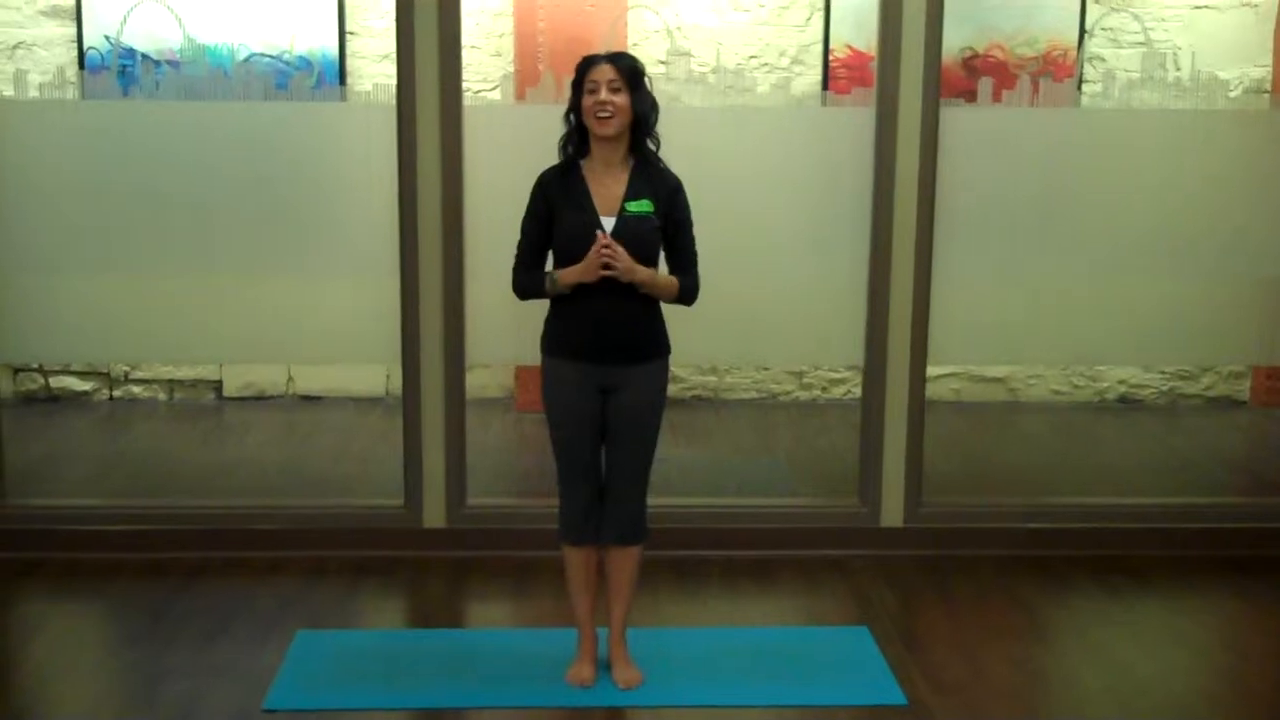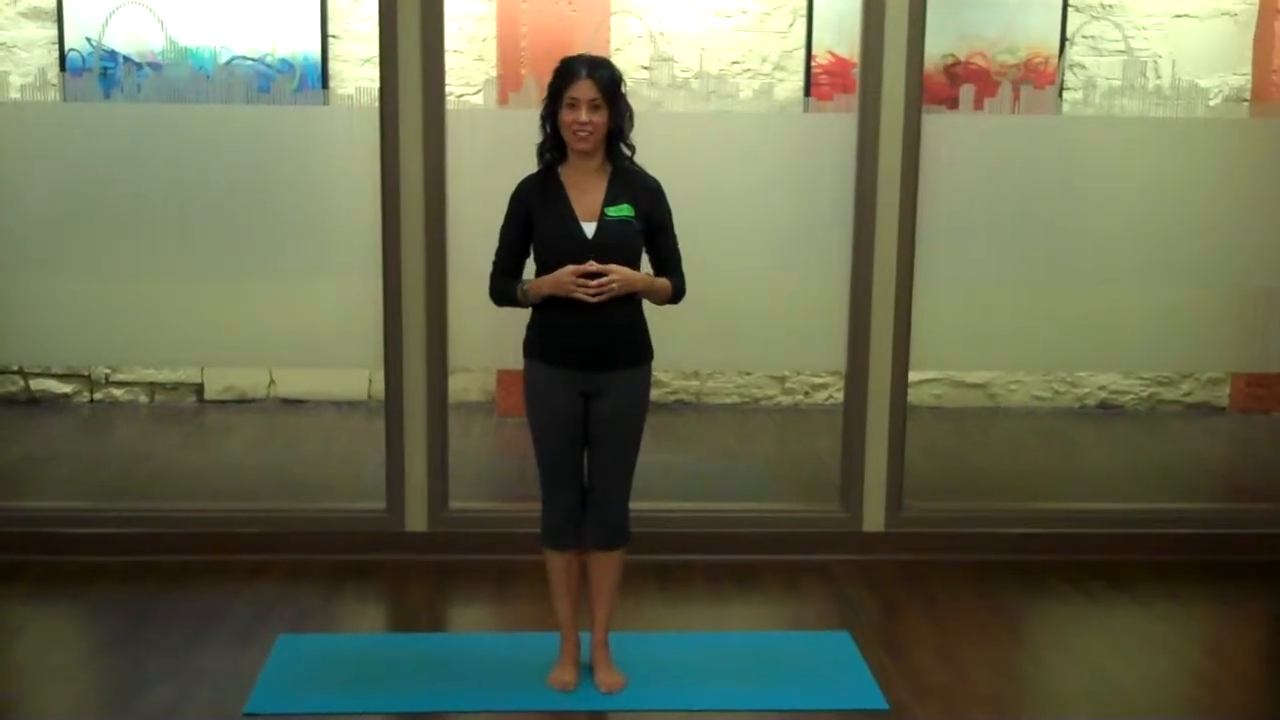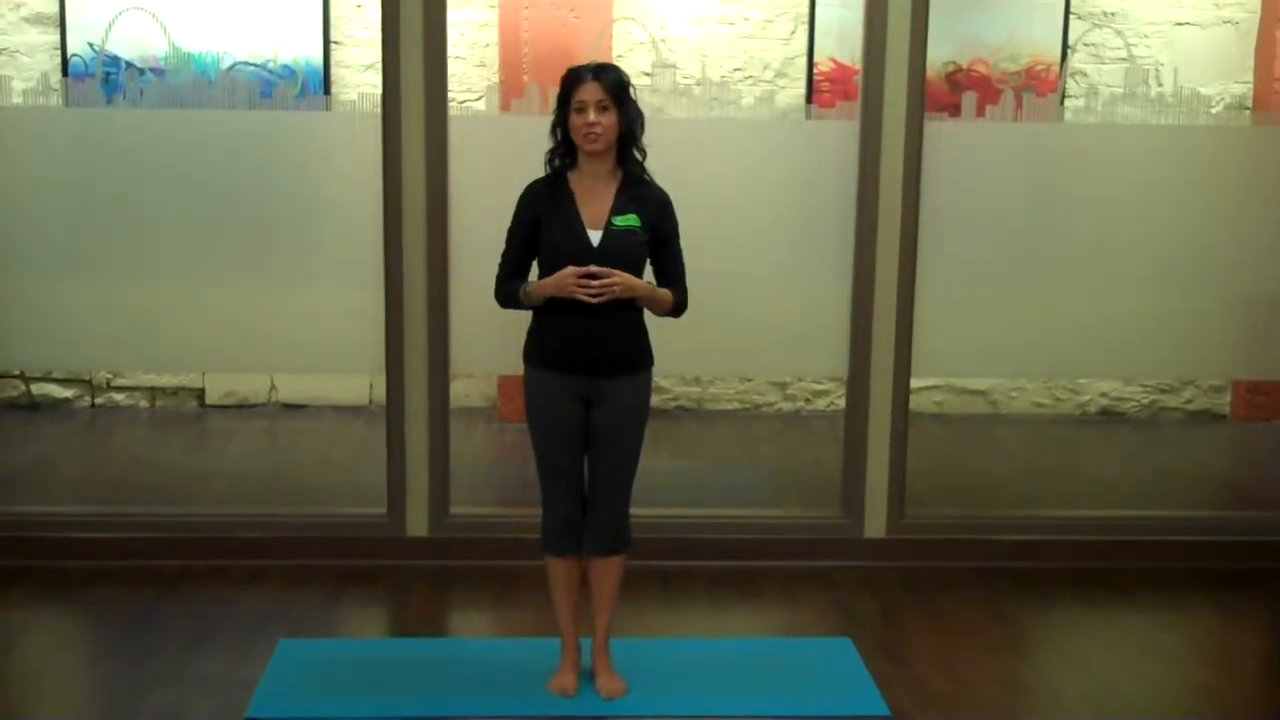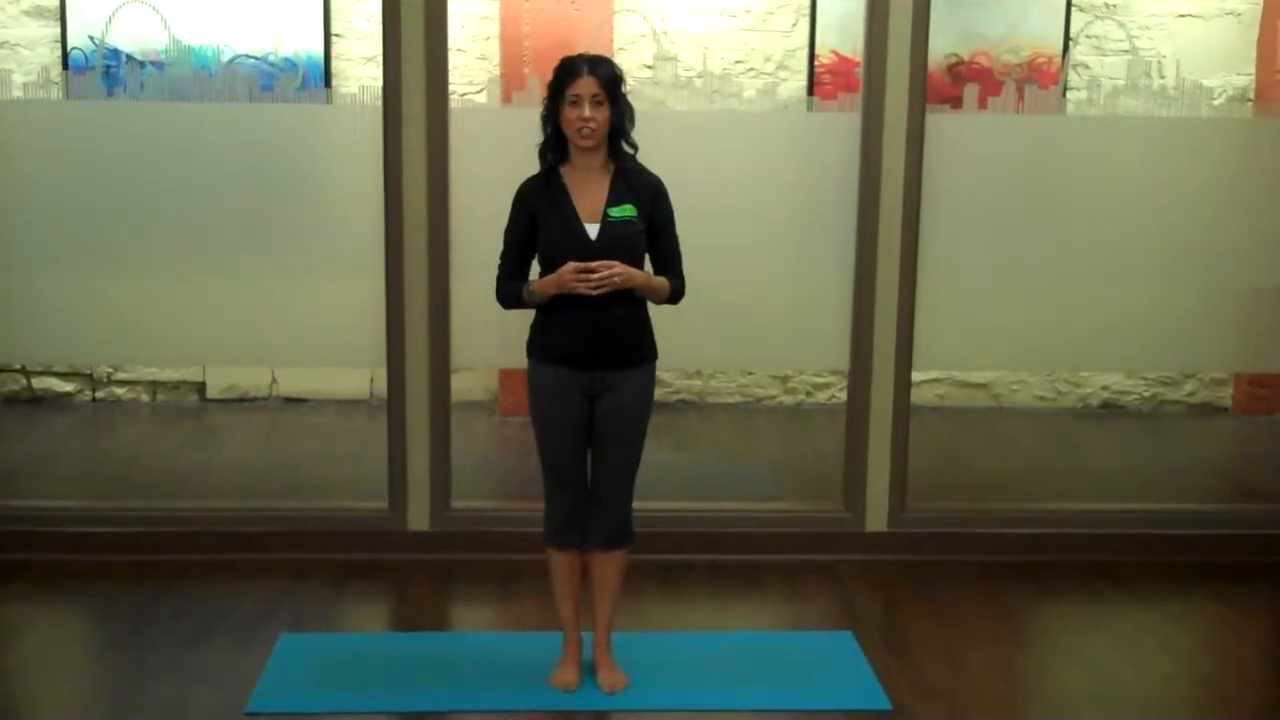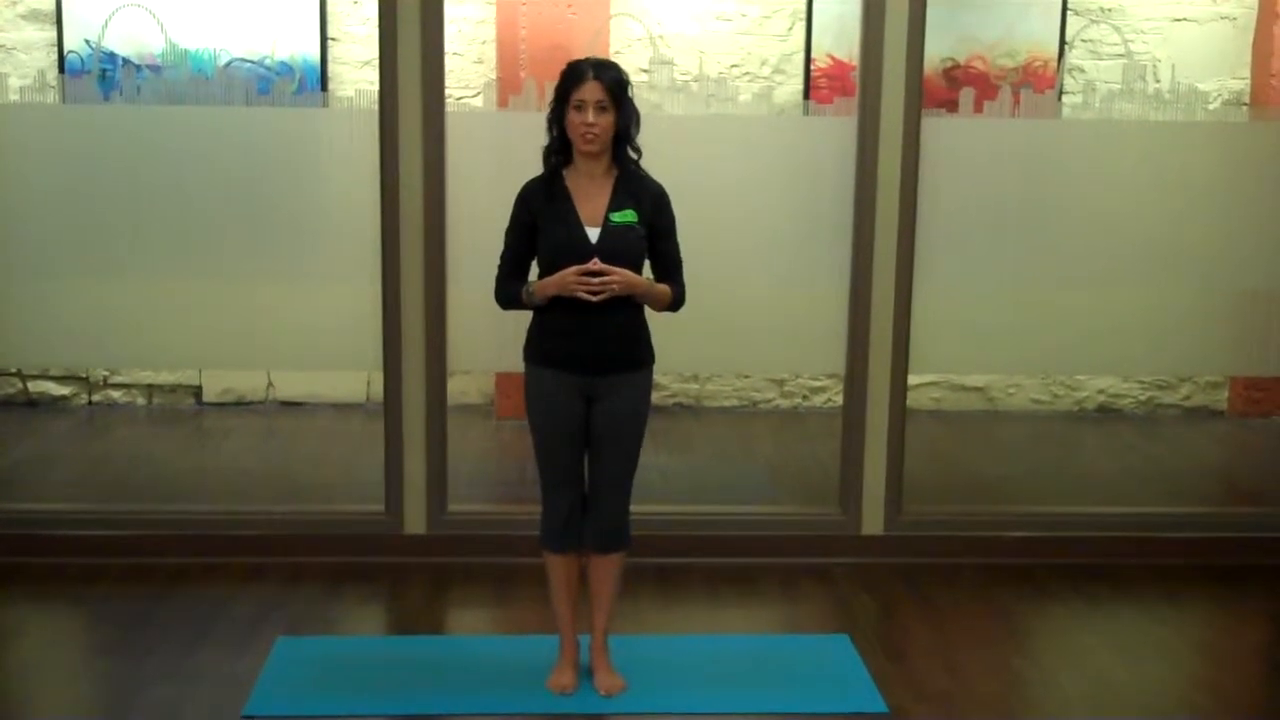
dt=1s
person 1, frame 1
left shoulder: (662, 186)
right shoulder: (553, 184)
left elbow: (687, 286)
right elbow: (524, 279)
left wrist: (633, 271)
right wrist: (579, 272)
left hip: (640, 364)
right hip: (569, 363)
left knee: (626, 499)
right knee: (578, 498)
left ankle: (619, 641)
right ankle: (585, 641)
person 1, frame 2
left shoulder: (642, 189)
right shoulder: (532, 192)
left elbow: (675, 284)
right elbow: (499, 286)
left wrist: (633, 280)
right wrist: (548, 285)
left hip: (623, 369)
right hip: (552, 369)
left knee: (609, 505)
right knee: (560, 504)
left ankle: (601, 645)
right ankle: (567, 646)
person 1, frame 3
left shoulder: (650, 200)
right shoulder: (540, 196)
left elbow: (676, 299)
right elbow: (505, 289)
left wrist: (634, 287)
right wrist: (550, 285)
left hip: (623, 376)
right hip: (552, 373)
left knee: (609, 511)
right knee: (560, 509)
left ankle: (602, 651)
right ankle: (568, 650)
person 1, frame 4
left shoulder: (644, 188)
right shoulder: (535, 194)
left elbow: (674, 285)
right elbow: (507, 290)
left wrist: (632, 277)
right wrist: (553, 284)
left hip: (627, 368)
right hip: (556, 368)
left knee: (612, 504)
right knee: (564, 503)
left ankle: (604, 646)
right ankle: (570, 646)
person 1, frame 5
left shoulder: (647, 195)
right shoulder: (537, 195)
left elbow: (674, 293)
right elbow: (506, 290)
left wrist: (633, 284)
right wrist: (552, 286)
left hip: (624, 373)
right hip: (553, 372)
left knee: (609, 508)
right knee: (561, 506)
left ankle: (600, 649)
right ankle: (566, 649)
